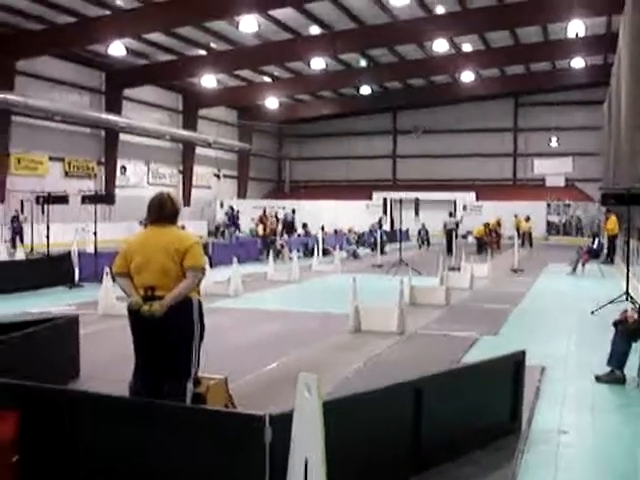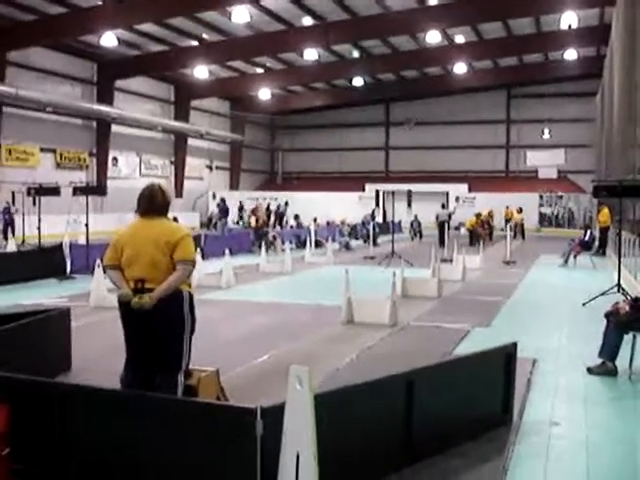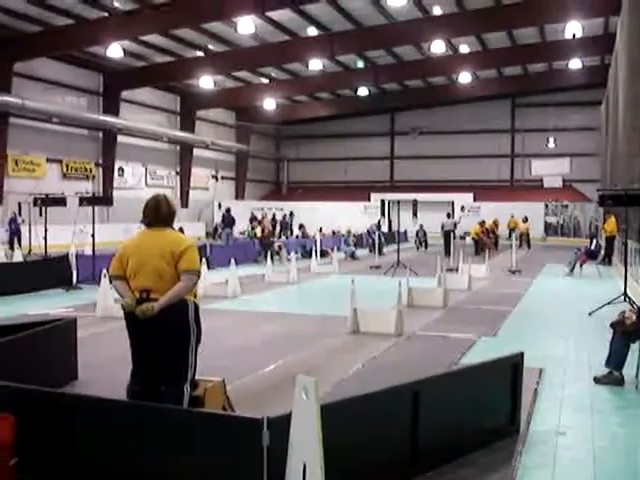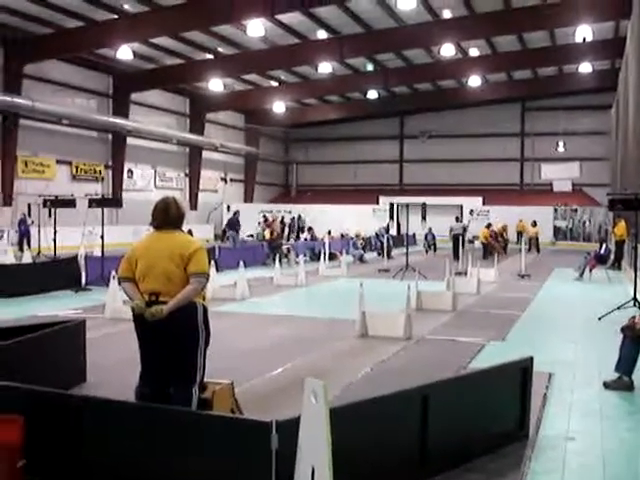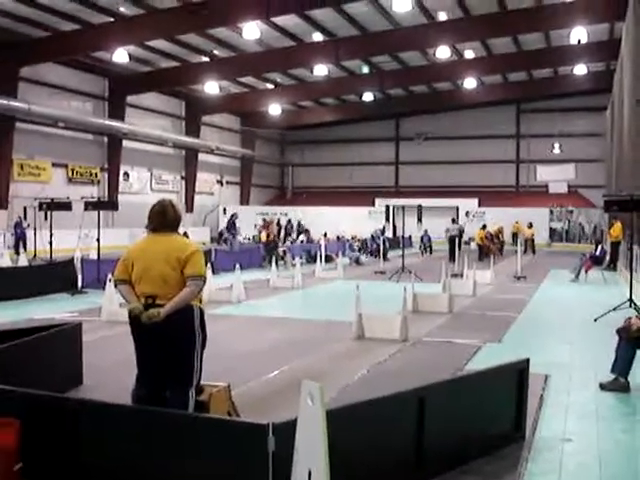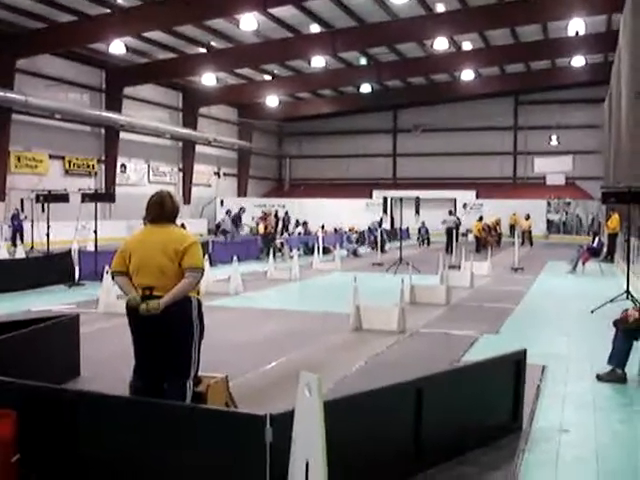
dt=0.4s
person 1, frame 1
left shoulder: (134, 241)
right shoulder: (187, 240)
left elbow: (119, 273)
right elbow: (194, 277)
left wrist: (135, 296)
right wrist: (166, 302)
left hip: (142, 311)
right hip: (179, 310)
left knee: (144, 369)
right knee: (180, 372)
person 1, frame 2
left shoulder: (124, 233)
right shoulder: (177, 232)
left elbow: (111, 266)
right elbow: (184, 270)
left wrist: (125, 289)
right wrist: (156, 295)
left hip: (132, 304)
right hip: (170, 303)
left knee: (136, 362)
right knee: (171, 365)
person 1, frame 3
left shoulder: (130, 244)
right shoulder: (182, 243)
left elbow: (116, 276)
right elbow: (188, 280)
left wrist: (129, 299)
right wrist: (159, 304)
left hip: (138, 314)
right hip: (175, 313)
left knee: (142, 372)
right knee: (177, 376)
person 1, frame 4
left shoulder: (139, 246)
right shoulder: (191, 245)
left elbow: (125, 278)
right elbow: (198, 283)
left wrist: (138, 301)
right wrist: (168, 307)
left hip: (147, 316)
right hip: (184, 316)
left knee: (150, 375)
right knee: (186, 378)
person 1, frame 5
left shoulder: (135, 249)
right shoulder: (188, 248)
left elbow: (121, 281)
right elbow: (195, 285)
left wrist: (135, 303)
right wrist: (166, 310)
left hip: (143, 319)
right hip: (180, 318)
left knee: (147, 377)
right knee: (182, 381)
person 1, frame 6
left shoulder: (132, 240)
right shoulder: (185, 240)
left elbow: (118, 272)
right elbow: (193, 277)
left wrist: (133, 295)
right wrist: (164, 302)
left hip: (141, 310)
right hip: (177, 310)
left knee: (144, 368)
right knee: (180, 372)
